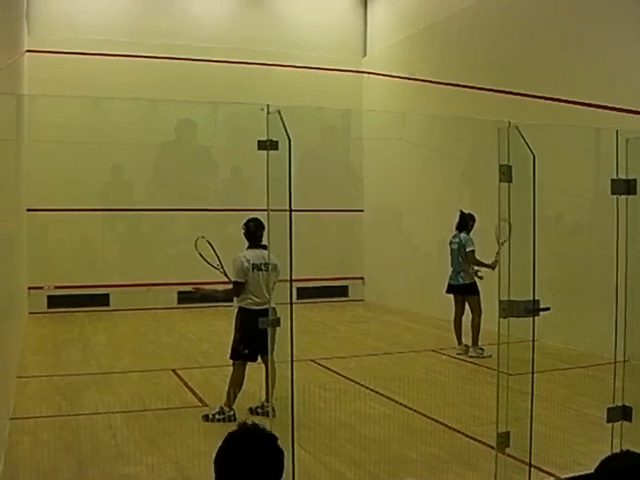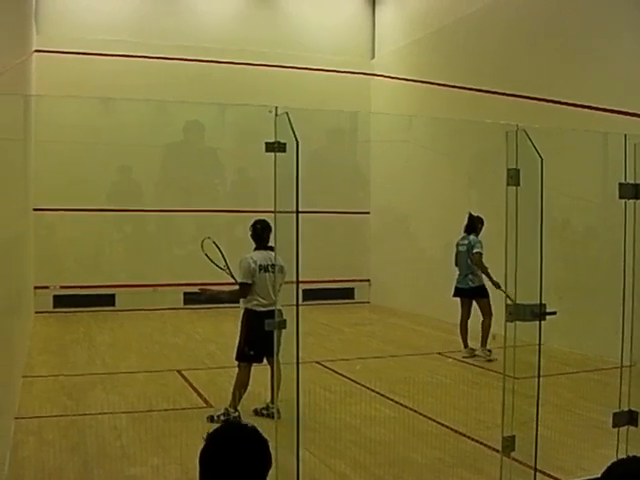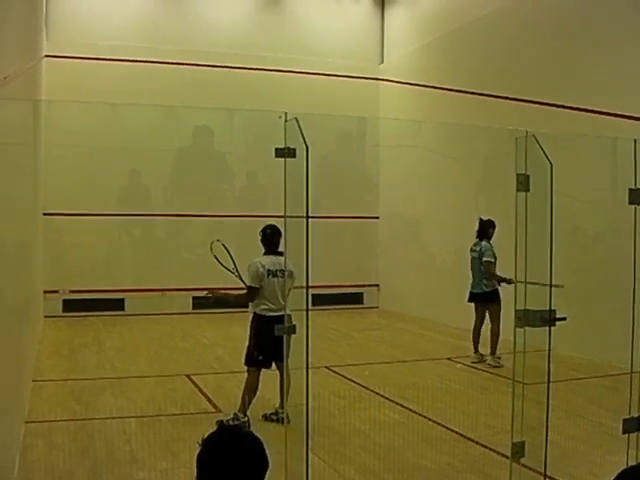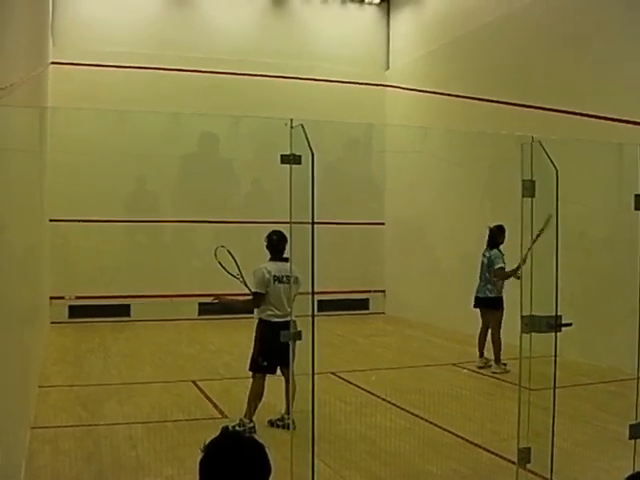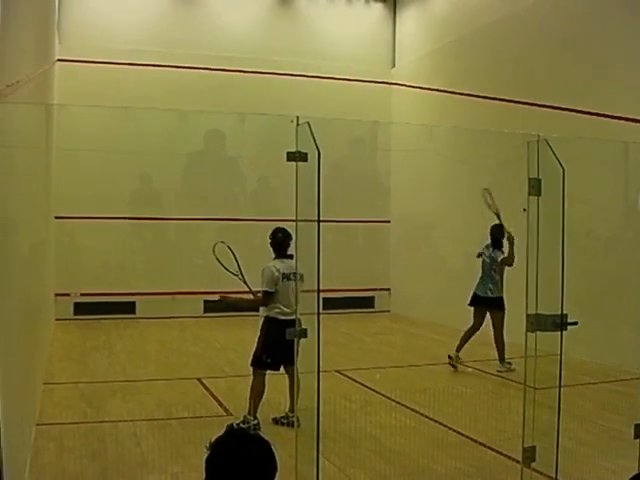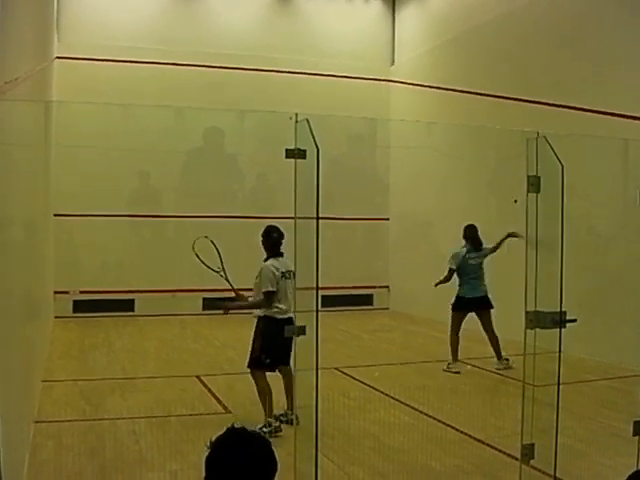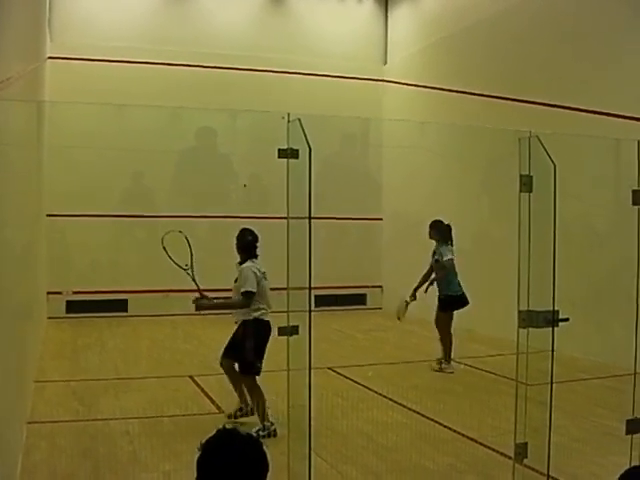
dt=0.3s
person 1, frame 1
left shoulder: (242, 259)
right shoulder: (272, 259)
left elbow: (237, 292)
right elbow: (269, 288)
left wrist: (209, 292)
left hip: (249, 314)
right hip: (267, 312)
left knee: (239, 363)
right knee: (268, 359)
left ankle: (228, 409)
right ankle: (268, 405)
person 1, frame 2
left shoulder: (249, 260)
right shoulder: (278, 260)
left elbow: (243, 293)
right elbow: (275, 289)
left wrist: (215, 293)
left hip: (255, 315)
right hip: (273, 314)
left knee: (244, 364)
right knee: (274, 361)
left ankle: (232, 410)
right ankle: (273, 406)
person 1, frame 3
left shoulder: (258, 264)
right shoulder: (288, 265)
left elbow: (251, 297)
right elbow: (285, 294)
left wrist: (223, 296)
left hip: (264, 320)
right hip: (282, 319)
left knee: (254, 369)
right knee: (283, 366)
left ankle: (242, 415)
right ankle: (282, 411)
person 1, frame 4
left shoulder: (263, 271)
right shoulder: (293, 271)
left elbow: (257, 302)
right elbow: (290, 299)
left wrist: (228, 301)
left hip: (269, 326)
right hip: (288, 325)
left knee: (259, 375)
right knee: (288, 372)
left ankle: (247, 421)
right ankle: (288, 417)
person 1, frame 5
left shoulder: (271, 268)
right shoulder: (297, 268)
left elbow: (265, 301)
left wrist: (236, 301)
left hip: (275, 324)
right hip: (292, 323)
left knee: (259, 370)
right knee: (291, 370)
left ankle: (251, 418)
right ankle: (291, 415)
person 1, frame 6
left shoulder: (268, 267)
right shoulder: (287, 265)
left elbow: (268, 302)
left wrist: (238, 306)
right wrist: (248, 299)
left hip: (270, 322)
right hip: (286, 321)
left knee: (257, 371)
right knee: (285, 368)
left ankle: (270, 422)
right ankle: (290, 413)
person 1, frame 7
left shoulder: (248, 269)
right shoulder: (249, 267)
left elbow: (245, 302)
right elbow: (242, 299)
left wrist: (212, 305)
right wrist: (212, 301)
left hip: (255, 325)
right hip: (247, 324)
left knee: (246, 375)
right knee: (226, 362)
left ankle: (267, 425)
right ankle: (245, 405)
person 2, frame 1
left shoulder: (453, 238)
right shoulder: (466, 239)
right elbow: (472, 260)
right wrist: (488, 265)
left hip: (455, 280)
right hip: (466, 281)
left knee: (458, 313)
right knee: (476, 313)
left ankle: (460, 346)
right ankle: (474, 348)
person 2, frame 2
left shoulder: (460, 241)
right shoulder: (475, 241)
right elbow: (478, 262)
right wrist: (492, 279)
left hip: (462, 283)
right hip: (475, 284)
left knee: (464, 316)
right knee: (487, 315)
left ankle: (466, 349)
right ankle: (483, 348)
person 2, frame 3
left shoulder: (474, 246)
right shoulder: (487, 247)
right elbow: (488, 271)
right wrist: (504, 279)
left hip: (476, 289)
right hip: (488, 290)
left knee: (478, 321)
right knee: (495, 323)
left ankle: (476, 354)
right ankle: (493, 357)
person 2, frame 4
left shoulder: (487, 251)
right shoulder: (496, 254)
right elbow: (501, 276)
left wrist: (512, 273)
right wrist: (517, 268)
left hip: (481, 294)
right hip: (492, 296)
left knee: (485, 327)
right knee: (495, 330)
left ankle: (481, 359)
right ankle: (497, 364)
person 2, frame 5
left shoulder: (488, 248)
right shoulder: (497, 253)
left elbow: (479, 254)
right elbow: (510, 262)
right wrist: (511, 243)
left hip: (480, 294)
right hip: (494, 296)
left knee: (475, 326)
right knee: (498, 331)
left ankle: (456, 353)
right ankle: (503, 363)
person 2, frame 6
left shoulder: (458, 255)
right shoulder: (482, 251)
left elbow: (448, 278)
right elbow: (494, 247)
left wrist: (440, 282)
right wrist: (507, 236)
left hip: (464, 297)
right hip: (481, 296)
left knee: (454, 330)
right knee: (489, 330)
left ankle: (454, 363)
right ankle: (501, 360)
person 2, frame 7
left shoulder: (445, 249)
right shoulder: (436, 250)
left elbow: (450, 270)
right elbow: (429, 272)
left wrist: (434, 279)
right wrist: (415, 289)
left hip: (451, 293)
right hip: (445, 293)
left knee: (444, 327)
right knee: (441, 325)
left ankle: (448, 363)
right ankle: (446, 358)
